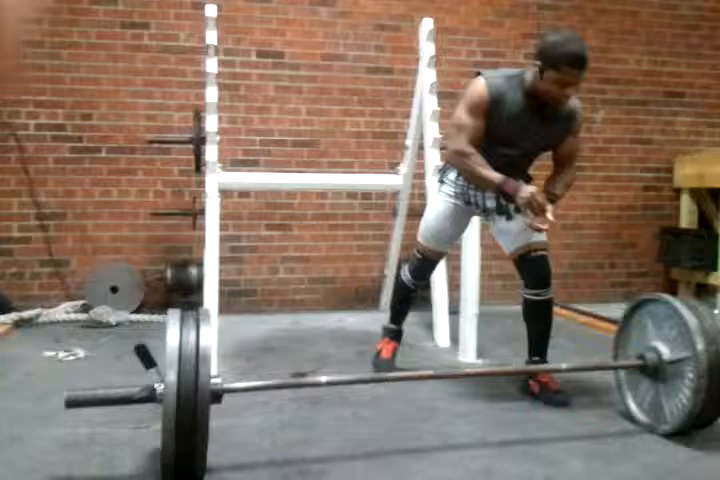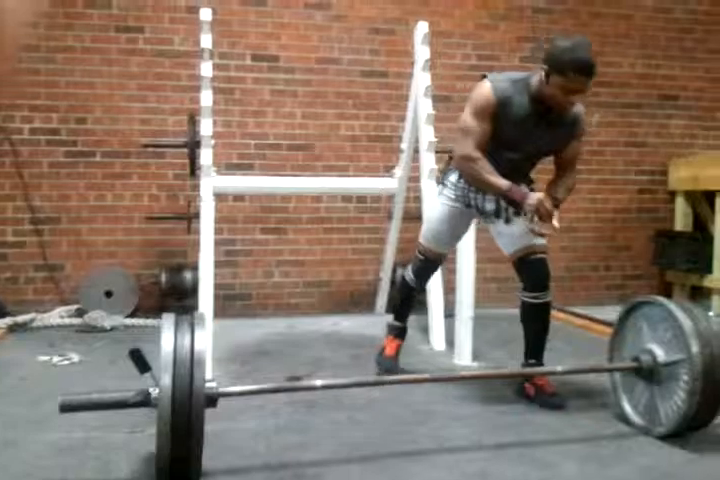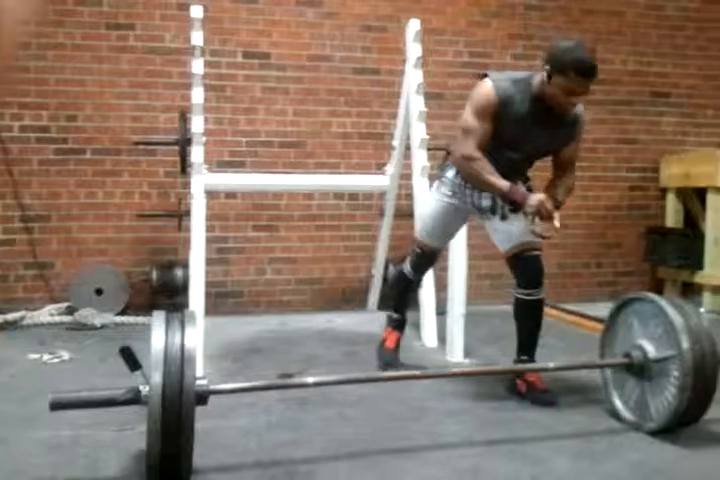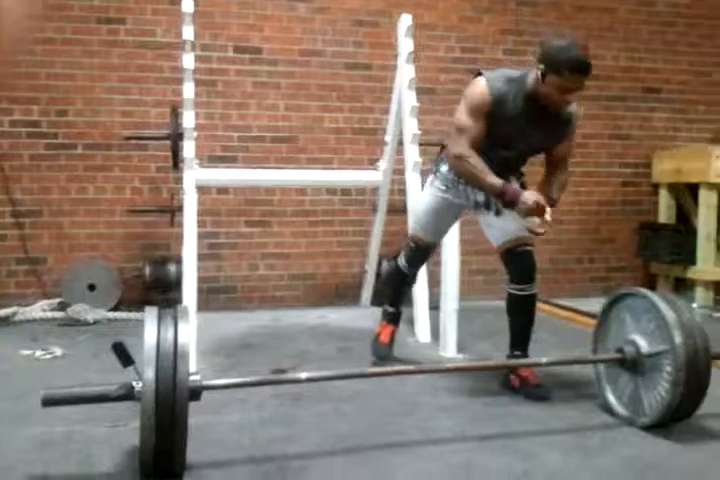
dt=0.1s
person 1, frame 1
left shoulder: (570, 112)
right shoulder: (488, 88)
left elbow: (566, 166)
right elbow: (458, 149)
left wrist: (548, 198)
right wrist: (510, 188)
left hip: (515, 189)
right hip: (463, 181)
left knee: (539, 272)
right knee: (423, 260)
left ankle: (536, 369)
right ankle: (391, 335)
person 1, frame 2
left shoulder: (574, 118)
right shoulder: (494, 92)
left elbow: (567, 171)
right elbow: (464, 154)
left wrist: (551, 203)
right wrist: (517, 194)
left hip: (519, 192)
right hip: (463, 183)
left knee: (538, 275)
right knee: (426, 260)
left ankle: (533, 372)
right ankle: (395, 331)
person 1, frame 3
left shoulder: (573, 119)
right shoulder: (493, 91)
left elbow: (565, 171)
right elbow: (465, 155)
left wrist: (550, 205)
right wrist: (520, 197)
left hip: (511, 188)
right hip: (461, 180)
left knee: (531, 271)
right knee: (423, 257)
left ankle: (524, 369)
right ankle: (395, 324)
person 1, frame 4
left shoulder: (566, 117)
right shoulder: (487, 90)
left elbow: (558, 168)
right elbow: (458, 153)
left wrist: (545, 202)
right wrist: (513, 195)
left hip: (505, 183)
right hip: (455, 175)
left knee: (524, 267)
right knee: (417, 251)
left ankle: (517, 364)
right ankle: (389, 317)
